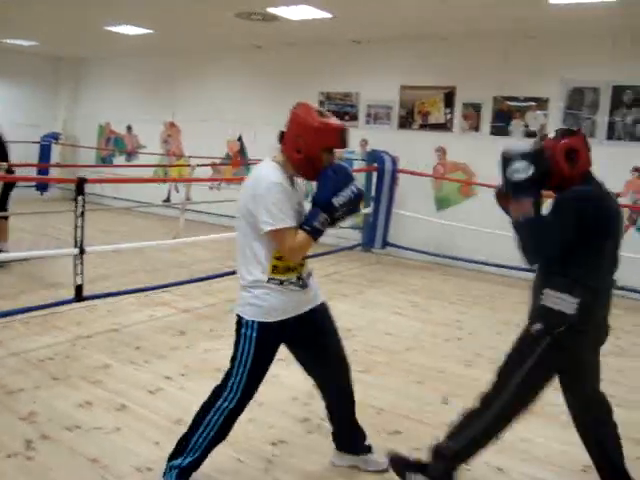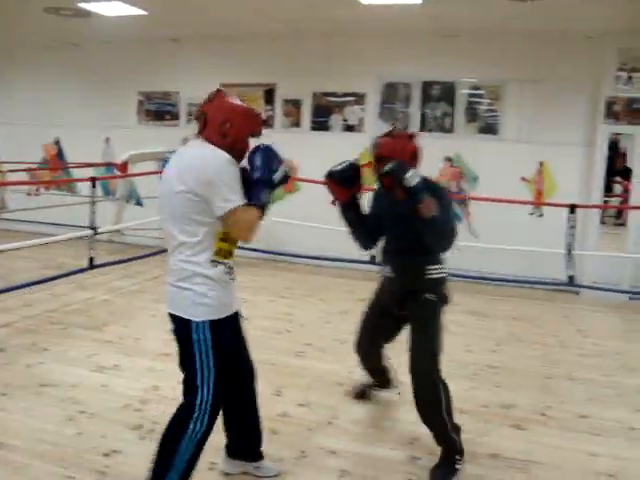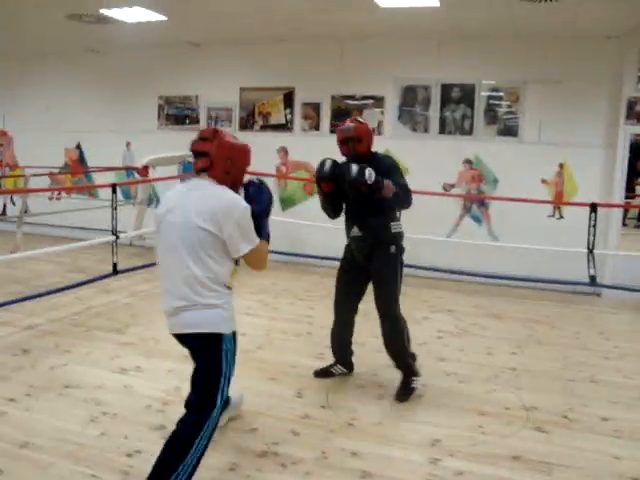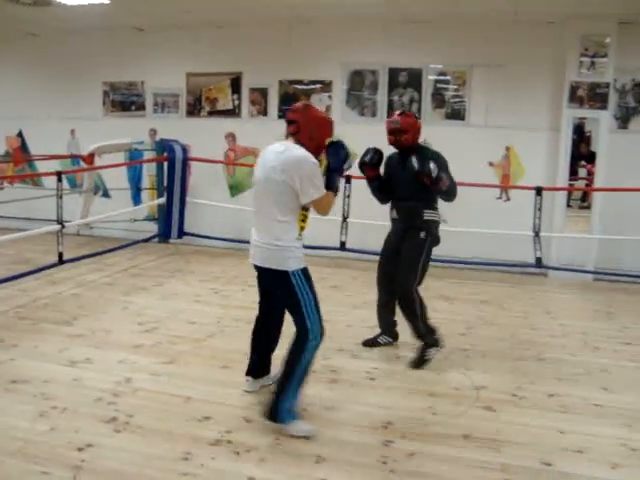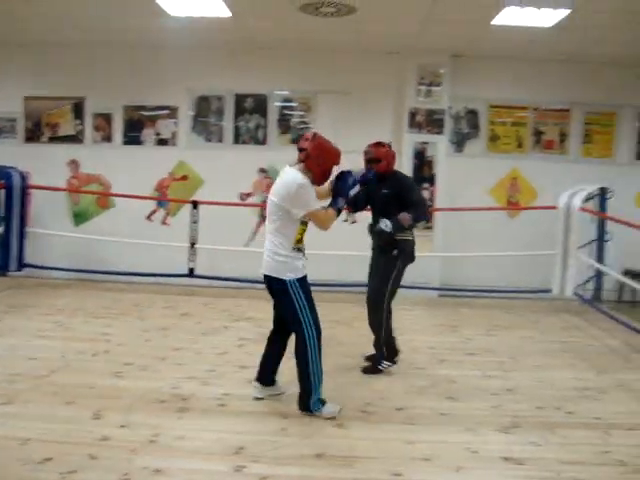
dt=1s
person 1, frame 1
left shoulder: (293, 178)
right shoulder: (268, 183)
right elbow: (294, 249)
left wrist: (336, 204)
right wrist: (328, 207)
left hip: (305, 301)
right hip: (265, 307)
left knee: (335, 375)
right knee: (236, 393)
left ankle: (351, 447)
person 1, frame 2
left shoulder: (184, 159)
right shoulder: (215, 161)
right elbow: (243, 228)
left wrist: (245, 188)
right wrist: (263, 185)
left hip: (212, 297)
right hip: (201, 299)
left knee: (238, 378)
right knee: (204, 401)
person 1, frame 3
left shoulder: (172, 196)
right shoulder: (231, 205)
right elbow: (258, 261)
right wrist: (261, 217)
left hip: (177, 311)
right hip: (208, 318)
left knee: (221, 357)
right knee: (203, 411)
left ankle: (222, 403)
person 1, frame 4
left shoulder: (270, 152)
right shoulder: (302, 159)
right elbow: (323, 206)
left wrist: (326, 169)
right wrist: (336, 172)
left hip: (262, 252)
right hip: (284, 258)
left knee: (269, 314)
right knee: (311, 330)
left ankle: (257, 373)
right ankle: (282, 408)
person 1, frame 5
left shoulder: (290, 176)
right shoulder: (298, 184)
left elbow: (313, 198)
right elbow: (323, 221)
left wrist: (334, 191)
right wrist: (342, 195)
left hip: (276, 267)
right hip: (286, 269)
left knee: (285, 323)
right knee: (309, 332)
left ankle: (265, 382)
right ankle: (312, 401)
person 2, frame 1
left shoulder: (577, 198)
right shoulder: (600, 199)
left elbow: (538, 253)
left wrist: (521, 191)
right wrist: (524, 205)
left hip: (561, 319)
right hip: (585, 320)
left knee: (503, 400)
right knee: (586, 402)
person 2, frame 2
left shoulder: (433, 192)
right shoulder: (384, 195)
left elbow: (444, 237)
right elbow: (366, 239)
left wrist: (416, 192)
right wrist: (346, 198)
left hip: (424, 291)
right hip: (392, 284)
left knee: (424, 369)
right knee: (367, 342)
left ankle: (451, 449)
right ankle: (381, 380)
person 2, frame 3
left shoulder: (384, 164)
right shoulder: (342, 169)
left elbow: (404, 199)
right elbow: (332, 212)
left wrist: (374, 182)
right wrist: (326, 186)
left hip: (386, 245)
right hip: (356, 246)
left knee: (388, 309)
right knee: (343, 305)
left ankle: (409, 371)
right ankle: (342, 361)
person 2, frame 4
left shoulder: (432, 158)
right shoulder: (394, 160)
left elbow: (450, 193)
right elbow: (384, 197)
left wrist: (432, 172)
right wrist: (371, 173)
left hip: (422, 230)
right hip: (400, 227)
left knee: (405, 288)
right knee: (385, 282)
left ankle: (429, 341)
right ankle: (388, 332)
person 2, frame 5
left shoulder: (403, 183)
right shoulder: (369, 183)
left elbow: (421, 211)
right elbow: (355, 206)
left wrist: (393, 223)
left hip: (399, 247)
right hip: (380, 247)
left knee: (378, 298)
right knee: (375, 298)
left ankle: (385, 355)
right ankle: (386, 348)
